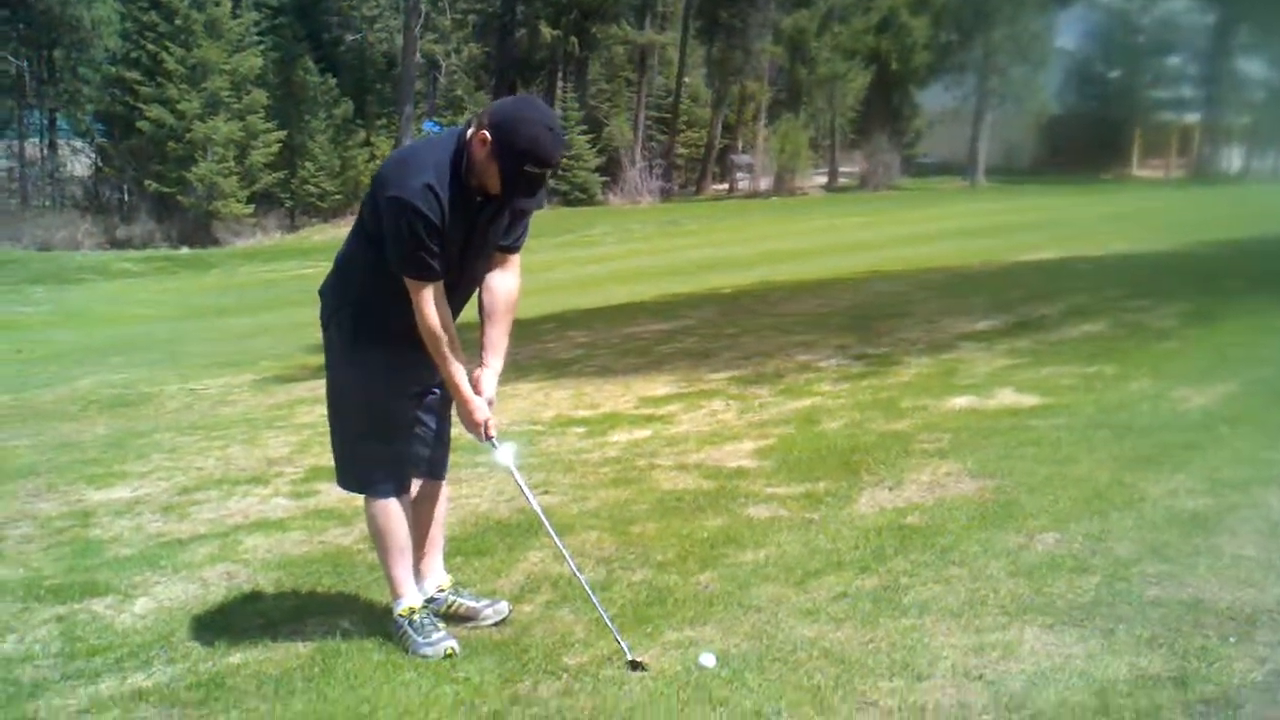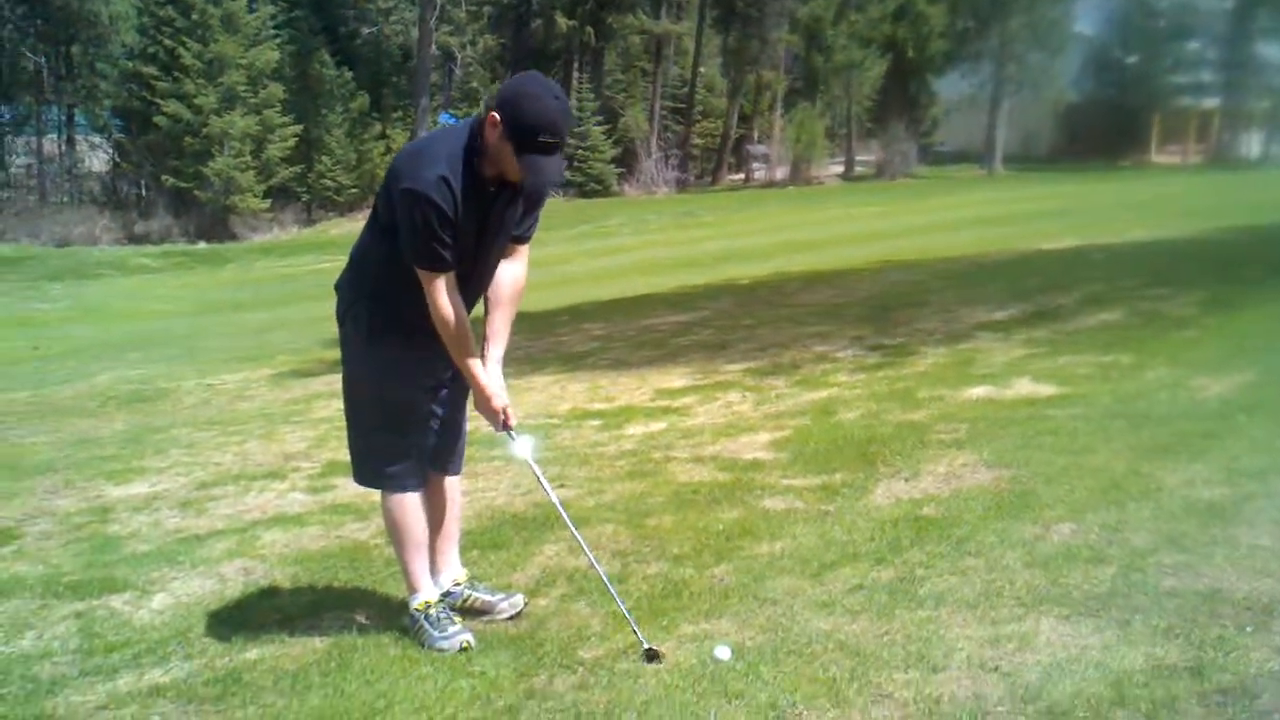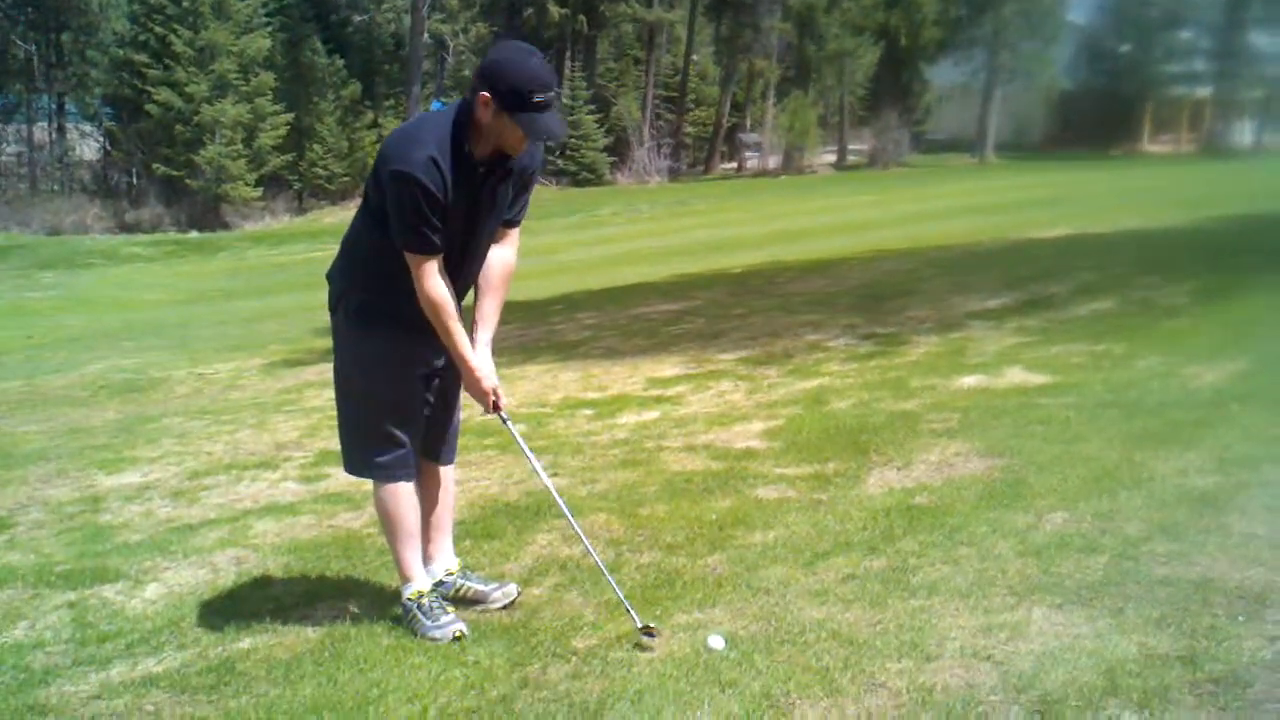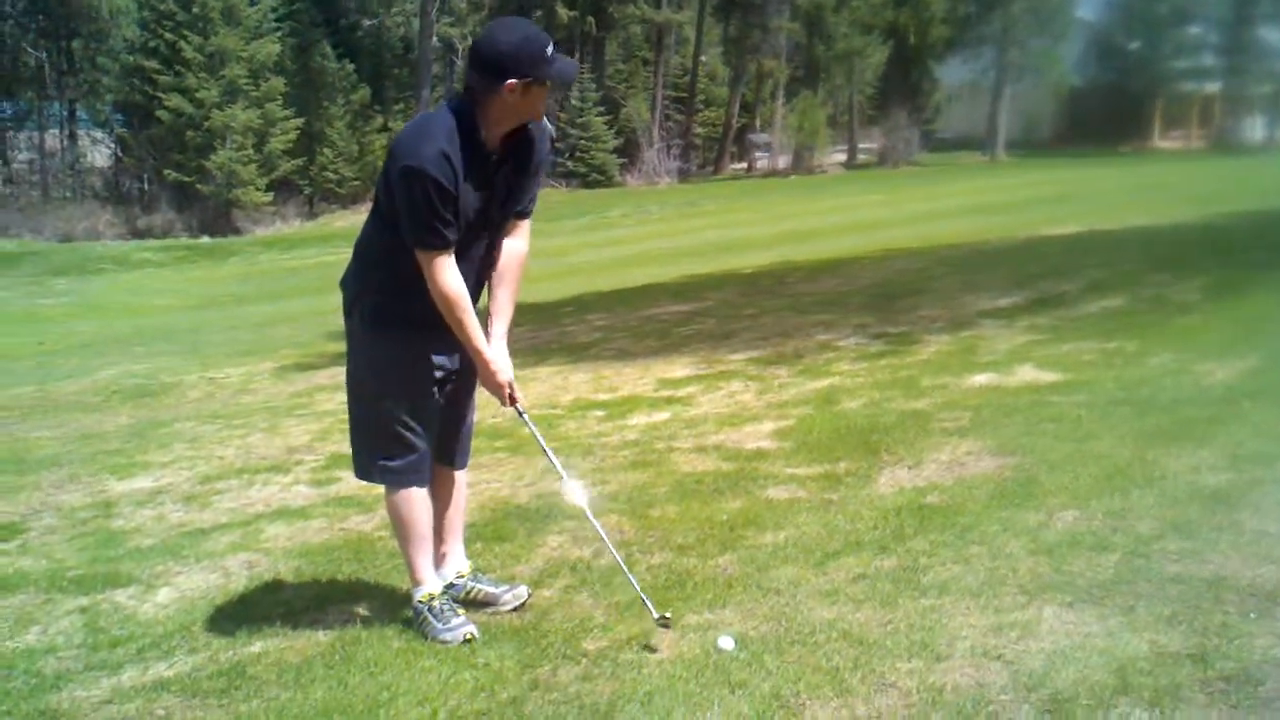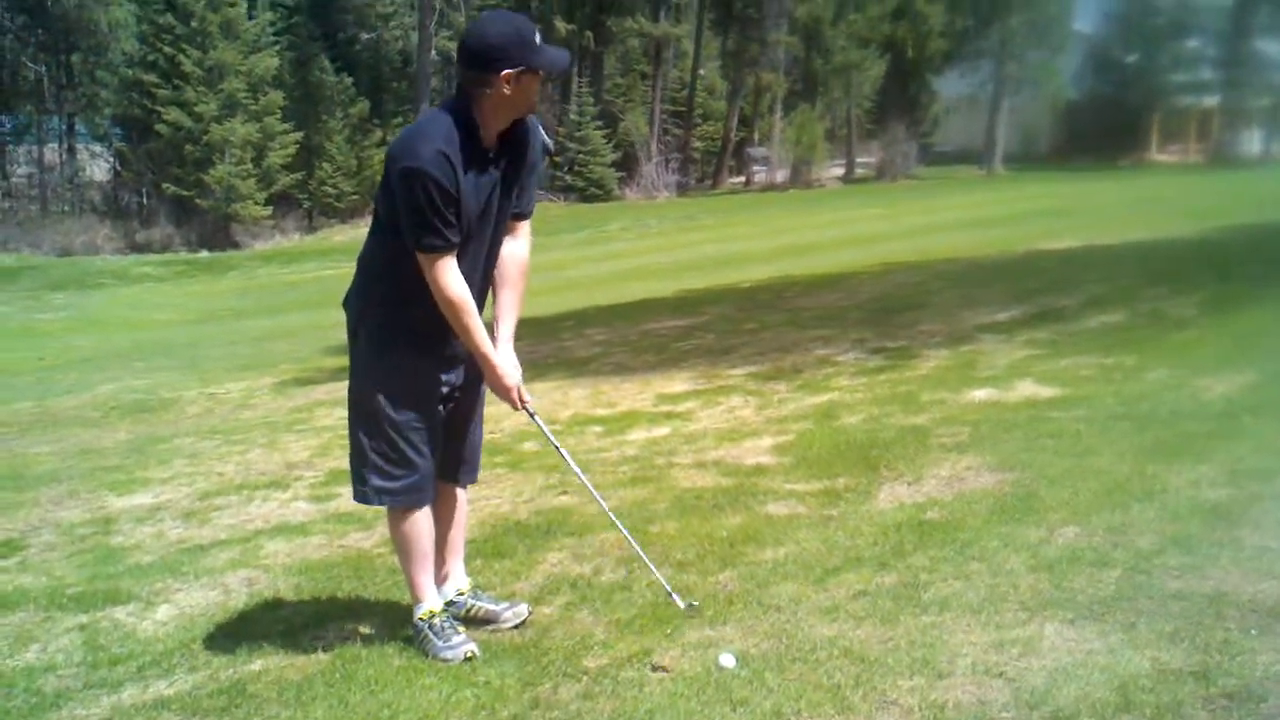
dt=0.2s
person 1, frame 1
left shoulder: (516, 176)
right shoulder: (415, 185)
left elbow: (503, 269)
right elbow: (426, 300)
left wrist: (491, 370)
right wrist: (462, 391)
left hip: (430, 332)
right hip: (368, 331)
left knee: (429, 461)
right knee: (387, 468)
left ankle: (433, 586)
right ankle: (406, 606)
person 1, frame 2
left shoulder: (530, 171)
right shoulder: (428, 177)
left elbow: (512, 260)
right elbow: (438, 291)
left wrist: (493, 360)
right wrist: (478, 381)
left hip: (446, 325)
right hip: (385, 324)
left knee: (445, 454)
right knee: (403, 461)
left ankle: (449, 579)
right ankle: (423, 599)
person 1, frame 3
left shoulder: (520, 155)
right shoulder: (417, 159)
left elbow: (502, 244)
right elbow: (425, 274)
left wrist: (482, 344)
right wrist: (468, 363)
left hip: (437, 312)
right hip: (377, 314)
left knee: (437, 445)
right knee: (394, 451)
left ankle: (442, 569)
right ankle: (415, 589)
person 1, frame 4
left shoulder: (530, 141)
right shoulder: (426, 154)
left elbow: (513, 237)
right elbow: (437, 270)
left wrist: (498, 339)
right wrist: (484, 357)
left hip: (454, 317)
right hip: (392, 319)
left knee: (450, 450)
right knee: (407, 456)
left ankle: (453, 572)
right ankle: (426, 593)
person 1, frame 5
left shoulder: (523, 141)
right shoulder: (425, 154)
left elbow: (515, 237)
right elbow: (440, 273)
left wrist: (505, 342)
right wrist: (491, 361)
left hip: (457, 334)
right hip: (397, 337)
left knee: (454, 467)
right knee: (407, 472)
left ankle: (454, 588)
right ankle: (427, 610)
